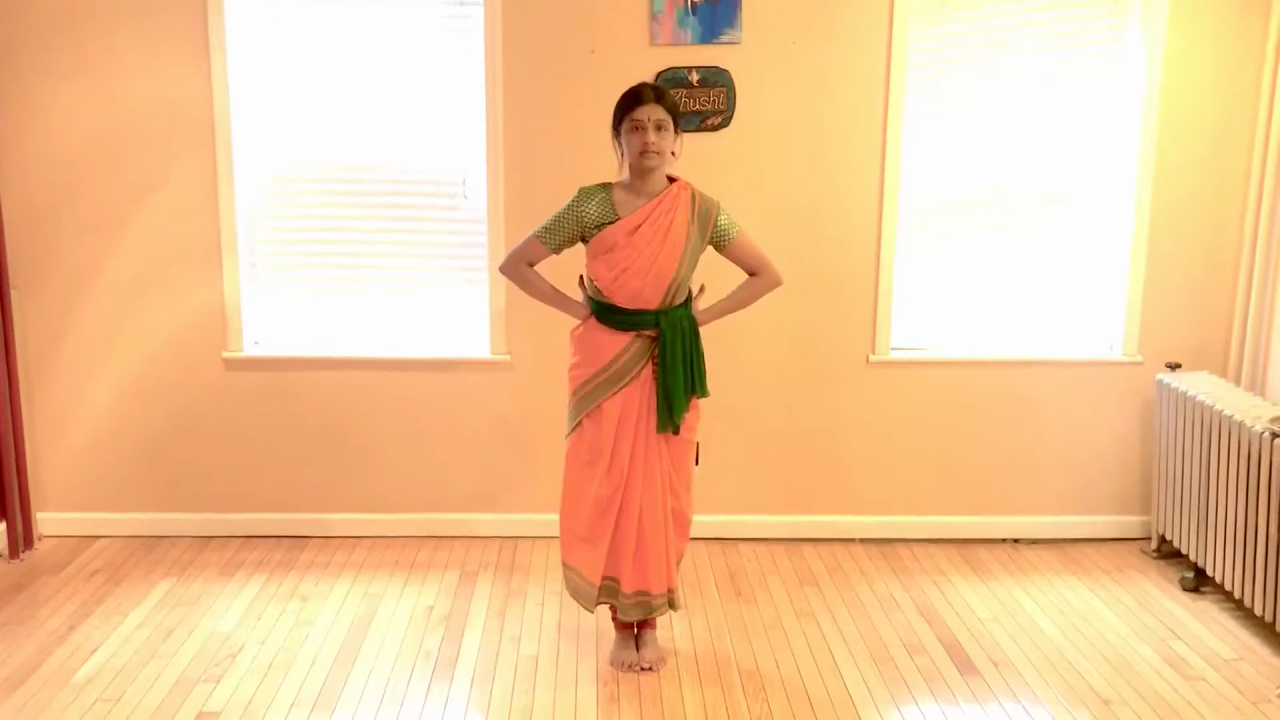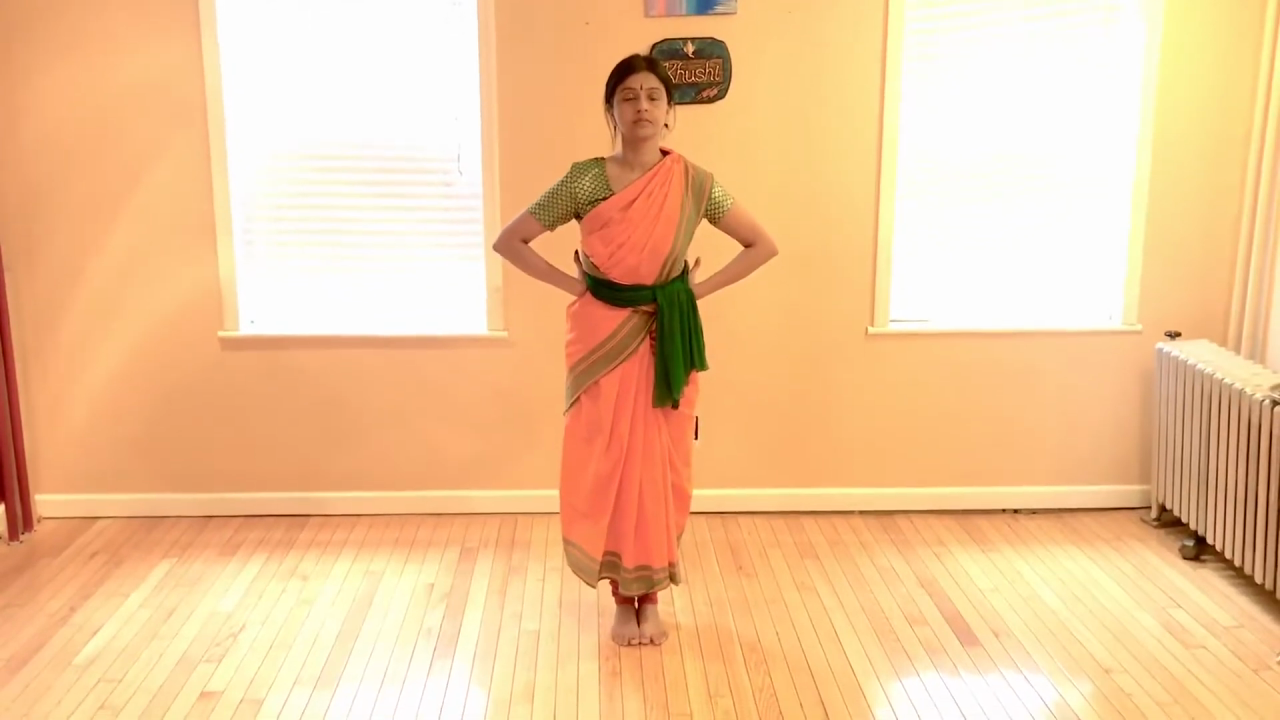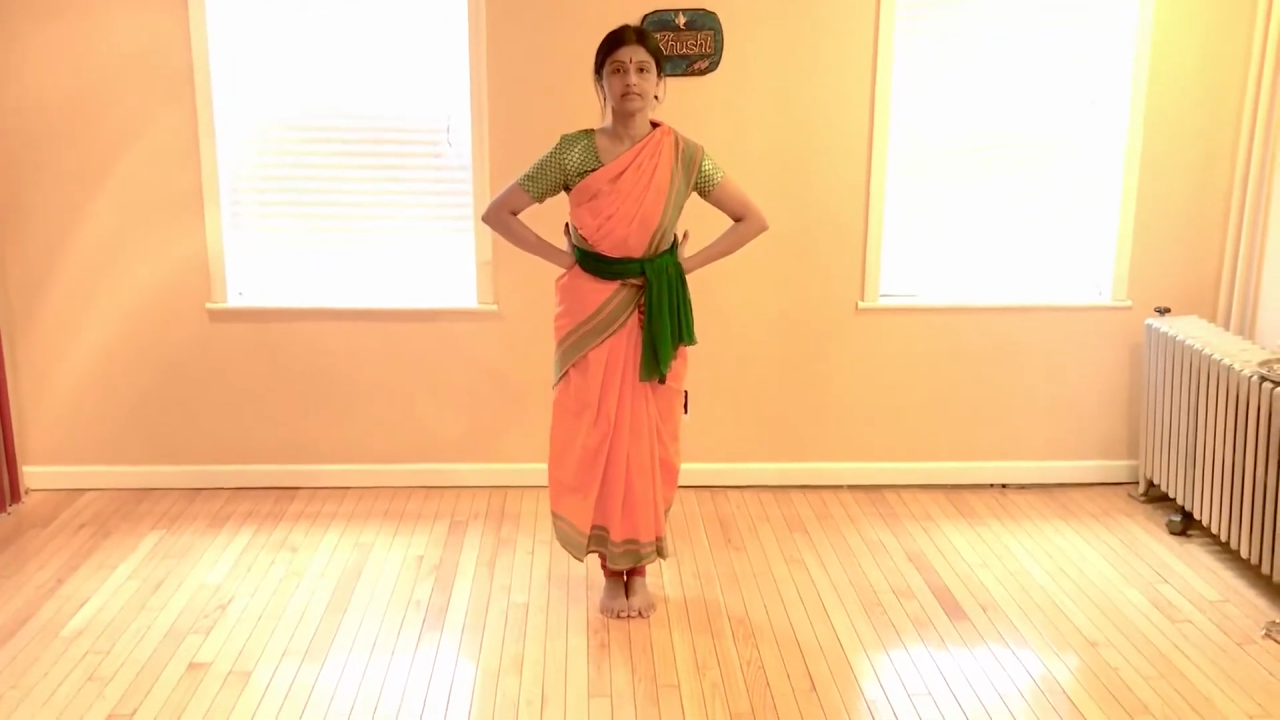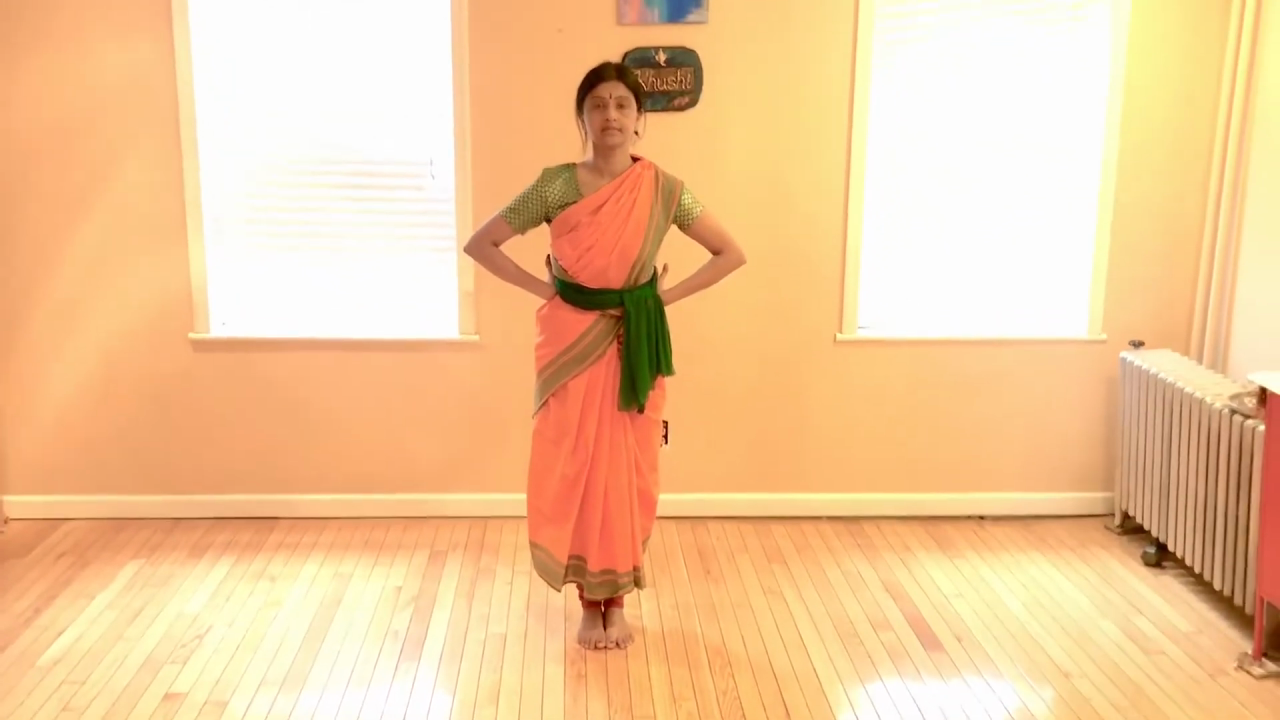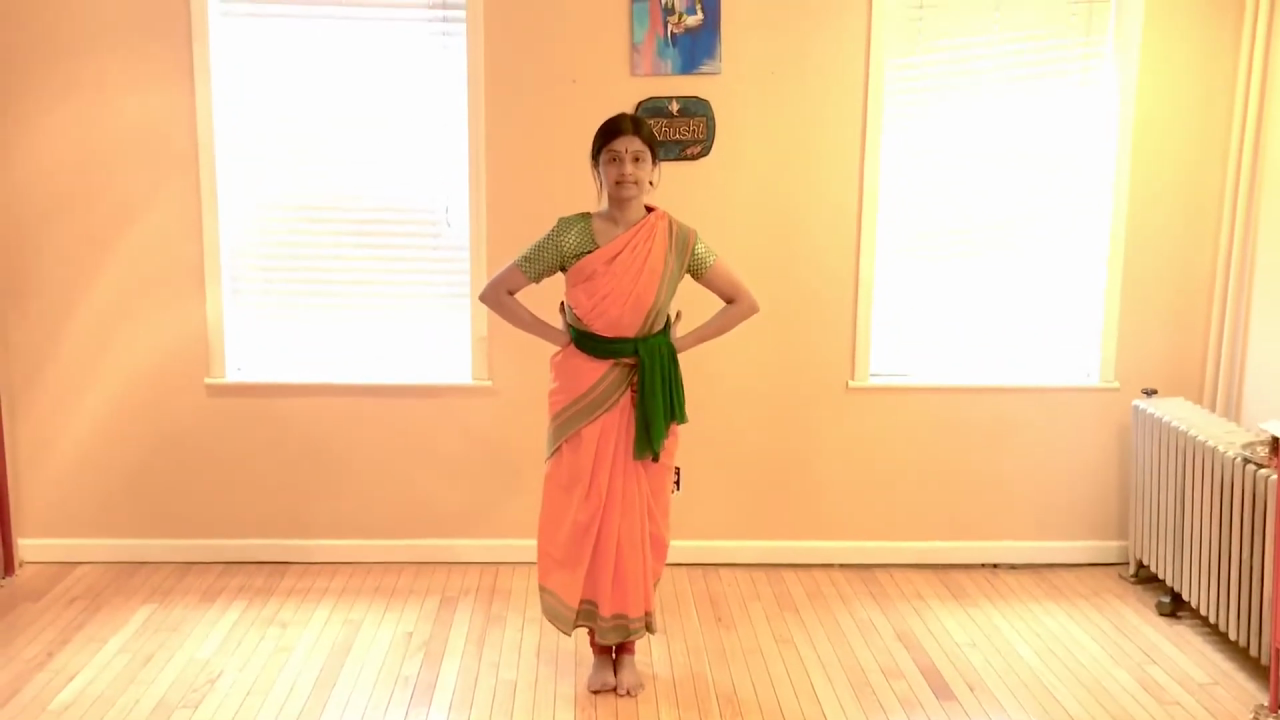
dt=1s
person 1, frame 1
left shoulder: (699, 210)
right shoulder: (590, 205)
left elbow: (767, 275)
right elbow: (513, 264)
left wrist: (702, 315)
right wrist: (577, 309)
left hip: (669, 366)
right hip: (605, 363)
left knee: (661, 491)
right knee: (607, 490)
left ankle: (650, 622)
right ankle: (621, 623)
person 1, frame 2
left shoulder: (694, 183)
right shoulder: (584, 180)
left elbow: (762, 245)
right elbow: (509, 241)
left wrist: (700, 289)
right wrist: (573, 284)
left hip: (666, 341)
right hip: (603, 339)
left knee: (660, 467)
right knee: (607, 467)
left ankle: (651, 596)
right ankle: (622, 598)
person 1, frame 3
left shoulder: (684, 156)
right shoulder: (573, 152)
left elbow: (752, 220)
right elbow: (497, 213)
left wrist: (689, 263)
right wrist: (562, 257)
left hip: (654, 314)
right hip: (591, 312)
left knee: (648, 439)
right knee: (595, 439)
left ankle: (639, 569)
right ankle: (611, 571)
person 1, frame 4
left shoulder: (663, 190)
right shoulder: (555, 185)
left elbow: (730, 253)
right elbow: (479, 243)
left wrist: (668, 294)
right wrist: (542, 288)
left hip: (634, 344)
right hip: (571, 342)
left knee: (627, 470)
right knee: (574, 468)
left ankle: (617, 599)
right ankle: (589, 601)
person 1, frame 5
left shoulder: (678, 239)
right shoulder: (570, 234)
left elbow: (744, 302)
right elbow: (494, 292)
left wrist: (681, 342)
right wrist: (557, 335)
left hip: (647, 392)
right hip: (585, 390)
left knee: (638, 516)
right knee: (586, 516)
left ankle: (628, 647)
right ankle: (600, 647)
